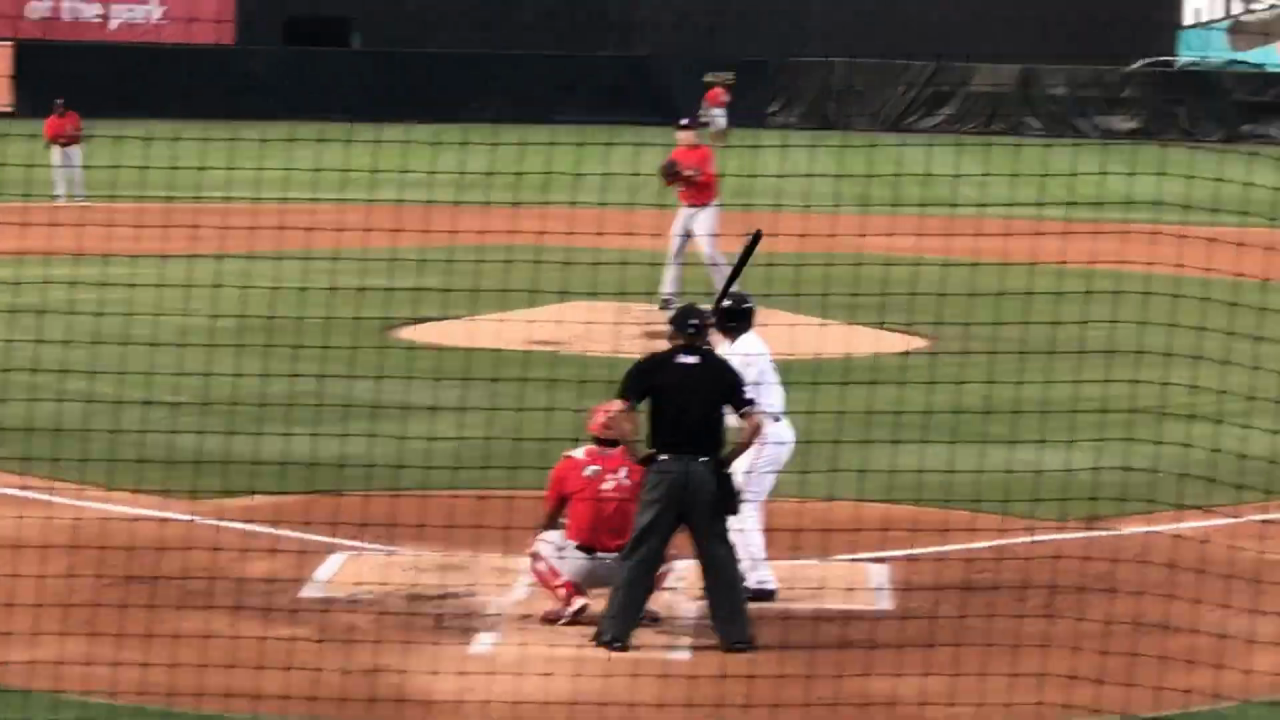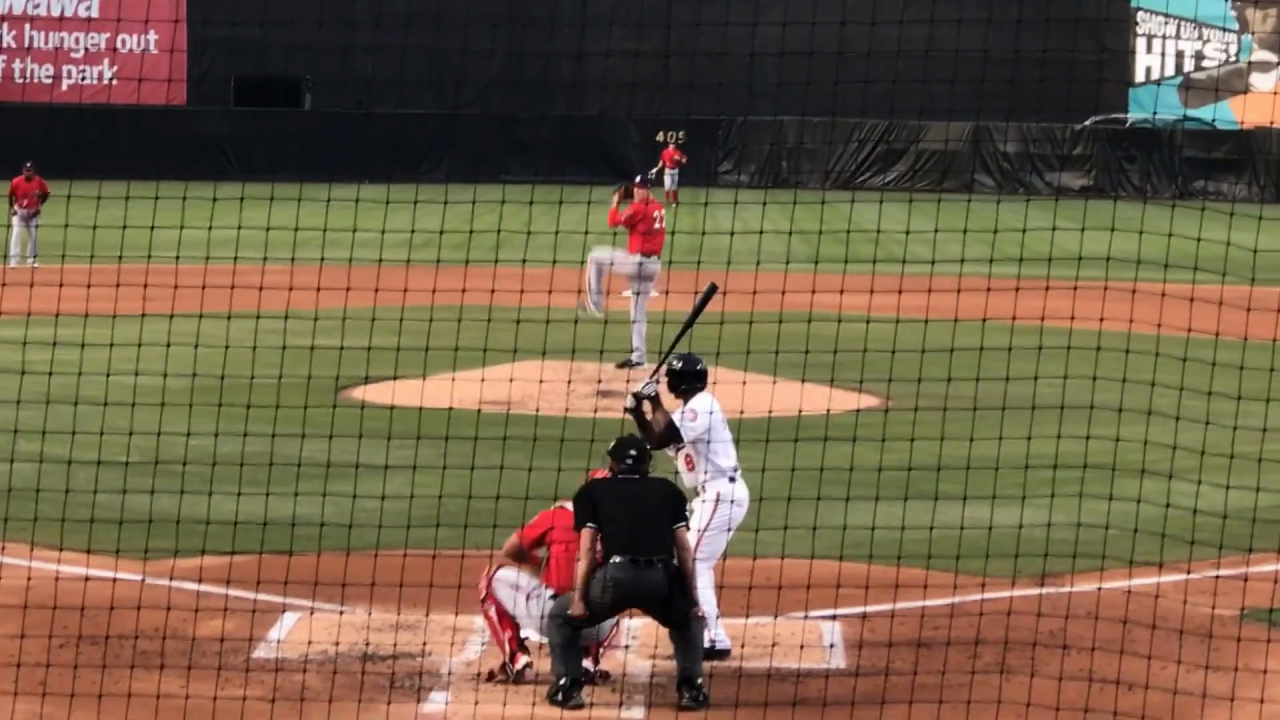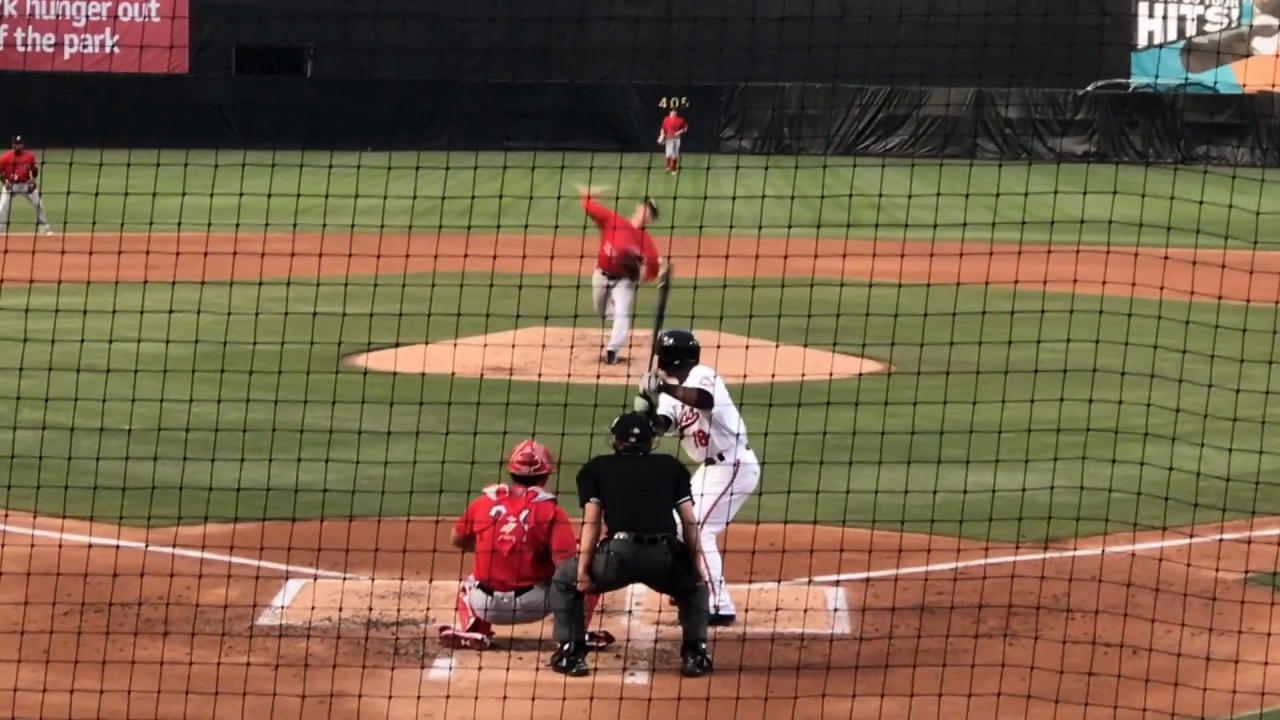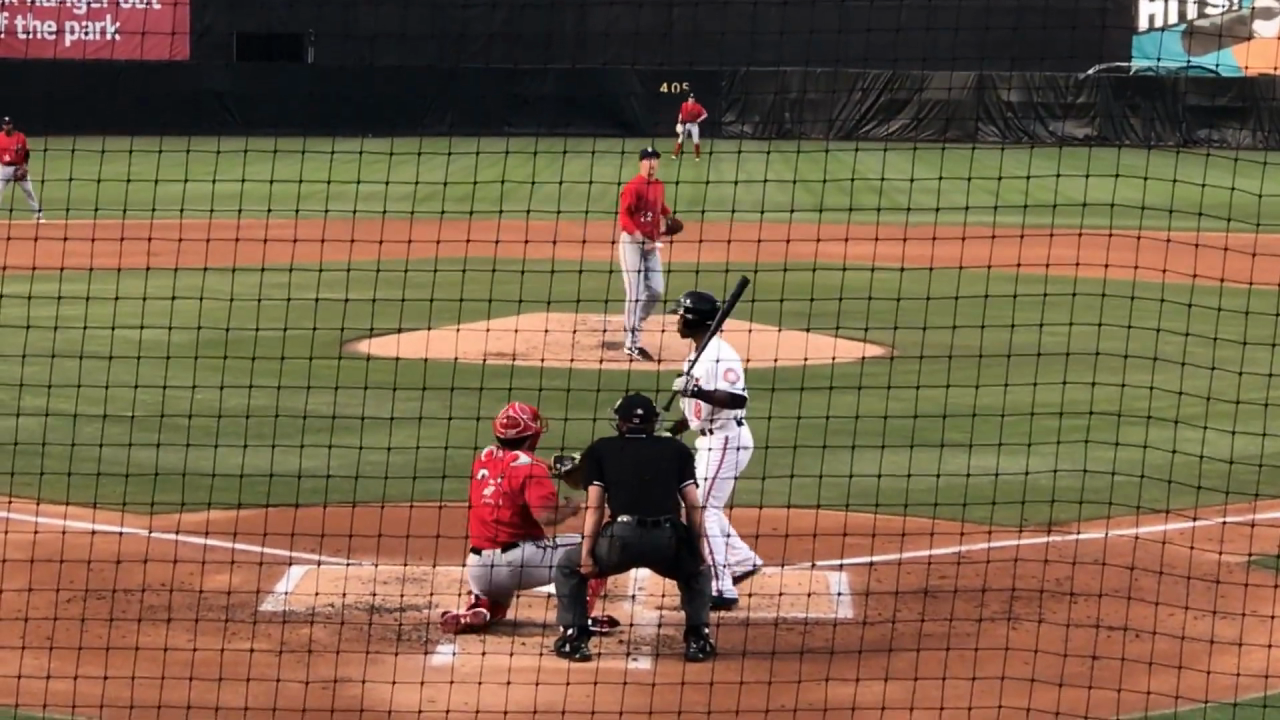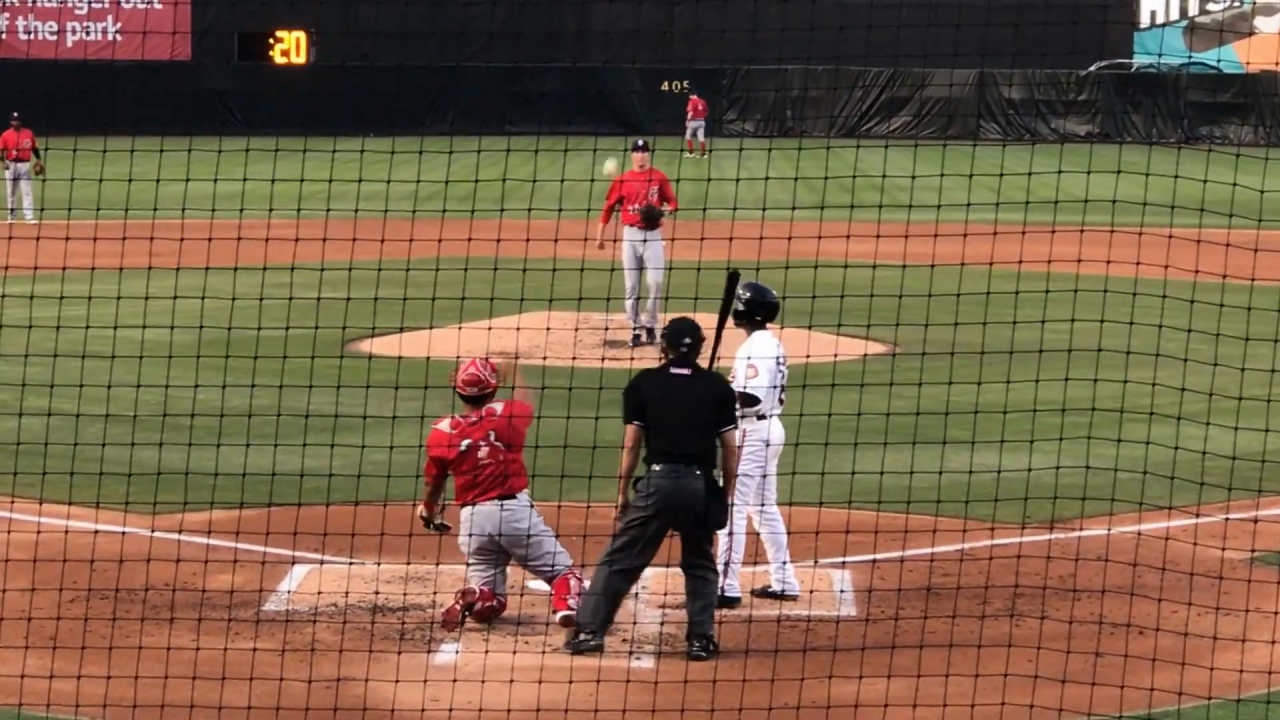
dt=1s
person 1, frame 1
left shoulder: (748, 347)
right shoulder: (736, 346)
left hip: (766, 434)
right hip: (761, 433)
left knee: (740, 506)
right knee: (742, 503)
left ankle: (761, 582)
right ankle: (753, 575)
person 1, frame 2
left shoulder: (702, 405)
right shoulder: (691, 407)
left elbow: (667, 436)
right elbow: (657, 440)
left wrist: (654, 401)
right wrist: (638, 412)
left hip: (722, 495)
right hip: (714, 495)
left knee: (693, 566)
right knee: (694, 563)
left ankle: (715, 641)
right ankle: (703, 630)
person 1, frame 3
left shoulder: (702, 376)
right shoulder: (674, 389)
left elbow: (705, 401)
right elbow: (663, 424)
left wrist: (663, 387)
right wrist: (647, 408)
left hip: (735, 466)
right hip: (711, 467)
left knee: (700, 531)
left ankle: (720, 607)
person 1, frame 4
left shoulder: (721, 354)
right shoulder: (697, 356)
left elbow: (738, 399)
left wrist: (697, 391)
right wrist: (671, 432)
left hip: (726, 442)
right hip: (711, 442)
left knee: (704, 513)
right knee: (706, 510)
left ankle: (722, 591)
right ankle: (743, 559)
person 1, frame 5
left shoulder: (755, 347)
right shoulder: (771, 344)
left elbow: (752, 396)
left hip: (752, 432)
right hip: (768, 429)
left knee: (733, 509)
right knee: (764, 507)
left ankle: (727, 588)
right ankle: (784, 582)
person 2, frame 1
left shoulder: (652, 365)
right shoulder: (723, 370)
left elbow: (620, 413)
right elbow: (753, 423)
left wrist: (637, 452)
right wrist: (729, 457)
left hip: (665, 469)
right hip: (707, 471)
left knee: (640, 551)
right knee: (719, 553)
left ankle: (615, 630)
right ankle: (736, 633)
person 2, frame 2
left shoulder: (594, 490)
right shoulder: (667, 489)
left elbow: (587, 547)
right elbow: (684, 548)
left wrist: (578, 596)
right wrist: (691, 595)
left hip: (616, 576)
right hip: (660, 578)
left knee: (562, 614)
right knee: (688, 619)
left ankle: (567, 688)
right ankle: (691, 688)
person 2, frame 3
left shoulder: (597, 467)
right shoulder: (671, 466)
left elbow: (592, 522)
right elbow: (689, 521)
left wrist: (582, 571)
right wrist: (694, 567)
left hip: (619, 554)
right hip: (664, 557)
left knee: (564, 580)
right knee: (695, 586)
left ankle: (571, 652)
right ankle: (695, 653)
person 2, frame 4
left shoulder: (601, 449)
right shoulder: (676, 448)
left elbow: (595, 505)
right elbow: (693, 504)
left wrist: (587, 554)
right wrist: (696, 551)
left hip: (623, 537)
right hip: (667, 540)
left knee: (569, 565)
right knee: (697, 571)
left ankle: (574, 637)
right ankle: (698, 638)
person 2, frame 5
left shoulder: (644, 382)
right shoulder: (718, 386)
left elbow: (631, 445)
right elbow: (730, 448)
left wrist: (622, 493)
right wrist: (726, 493)
left hip: (657, 482)
right hip: (700, 484)
left knee: (620, 559)
right knee: (701, 565)
left ankle: (590, 630)
right ankle: (702, 638)
person 3, frame 1
left shoulder: (571, 462)
right shoulder: (639, 465)
left elbow: (549, 520)
left hip: (579, 563)
left knee: (541, 543)
left ankle: (570, 596)
person 3, frame 2
left shoulder: (559, 515)
left elbow: (510, 550)
left wrist: (538, 564)
left hip: (551, 612)
right hip: (592, 628)
left knee: (494, 579)
right knee: (610, 618)
left ankle: (516, 659)
right ankle: (588, 660)
person 3, frame 3
left shoulder: (483, 502)
right shoulder: (550, 511)
left elbow: (457, 539)
left hip: (485, 605)
right hip: (532, 603)
left knee: (470, 584)
left ankle: (473, 631)
person 3, frame 4
left shoulder: (484, 457)
right shoulder: (531, 468)
right elbow: (547, 517)
left wrist: (548, 466)
right wrist: (572, 507)
left hip: (478, 567)
right hip: (518, 561)
left knee: (493, 605)
left ankle: (476, 611)
person 3, frame 5
left shoulder: (441, 433)
right shoulder: (508, 414)
left elbow: (433, 486)
right elbow: (524, 404)
left wrist: (428, 513)
right wrist: (515, 377)
left hip: (474, 518)
right hip: (515, 510)
left knee: (488, 604)
right knee: (562, 570)
left ankle: (469, 601)
right ankle: (568, 607)
person 4, frame 1
left shoulder: (704, 152)
right shoulder: (676, 154)
left elbow: (711, 180)
right elbow: (669, 180)
left wrist: (690, 175)
right wrist: (671, 176)
left hip: (705, 209)
right hip: (685, 209)
left knee: (710, 253)
right knee: (674, 252)
right ankle: (669, 296)
person 4, frame 2
left shoulder: (640, 208)
right shoulder: (659, 208)
left elbow: (614, 221)
left wrist: (615, 203)
right wrist: (622, 205)
left hip: (638, 261)
right hip: (653, 264)
left knee: (596, 256)
right knee: (638, 310)
left ankle: (593, 305)
right ankle: (638, 356)
person 4, frame 3
left shoulder: (646, 241)
right shoulder: (613, 220)
left elbow: (652, 272)
right elbow: (588, 207)
left hip: (624, 280)
right hip: (602, 275)
left knee: (622, 313)
right knee: (601, 310)
person 4, frame 4
left shoulder: (659, 186)
right shoulder: (633, 186)
right elbow: (624, 216)
left wrist: (670, 218)
right wrist: (640, 239)
left hip: (650, 244)
right hip: (632, 243)
left knee: (656, 292)
right knee: (637, 293)
left ankle: (633, 324)
right ankle: (632, 344)
person 4, frame 5
left shoulder: (659, 177)
right shoulder: (622, 179)
left elbow: (672, 202)
right elbow: (609, 206)
left wrist: (665, 210)
right wrist: (600, 233)
left hip: (653, 235)
right hip: (631, 234)
left knee: (655, 282)
right knee: (631, 287)
left ankle: (650, 325)
right ankle: (636, 330)
